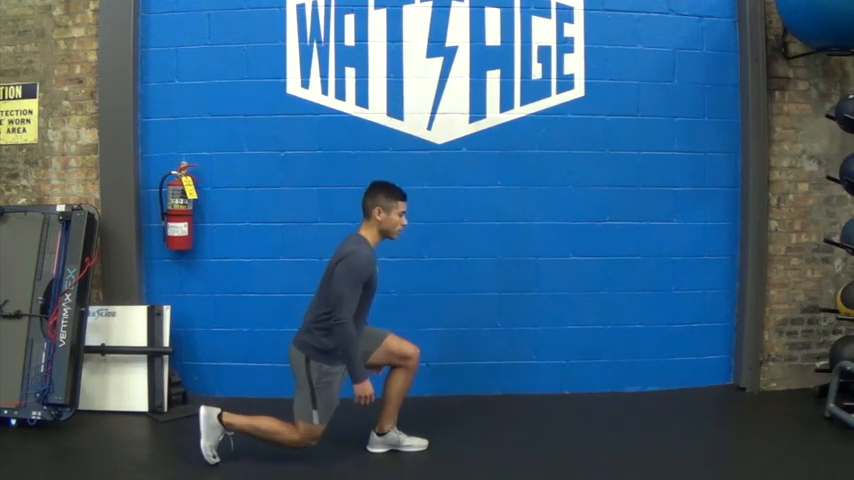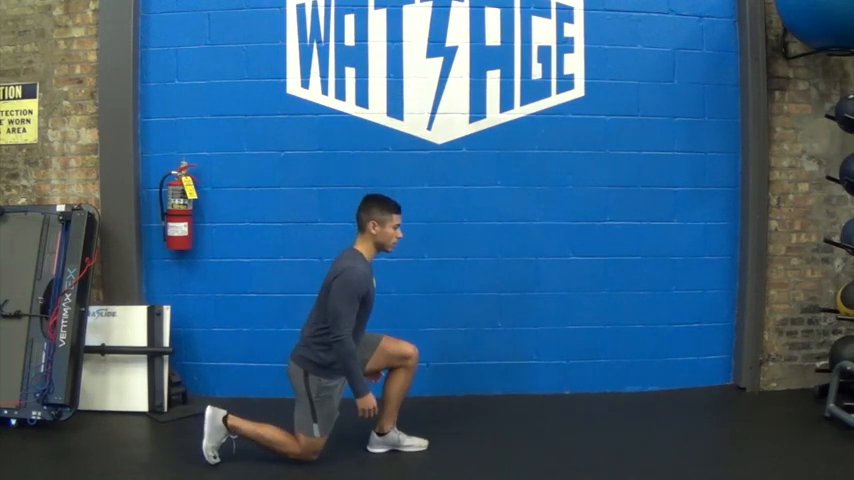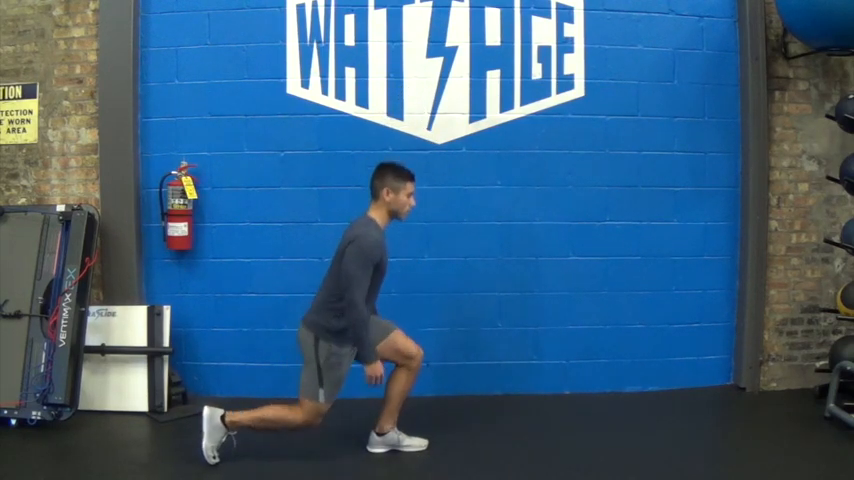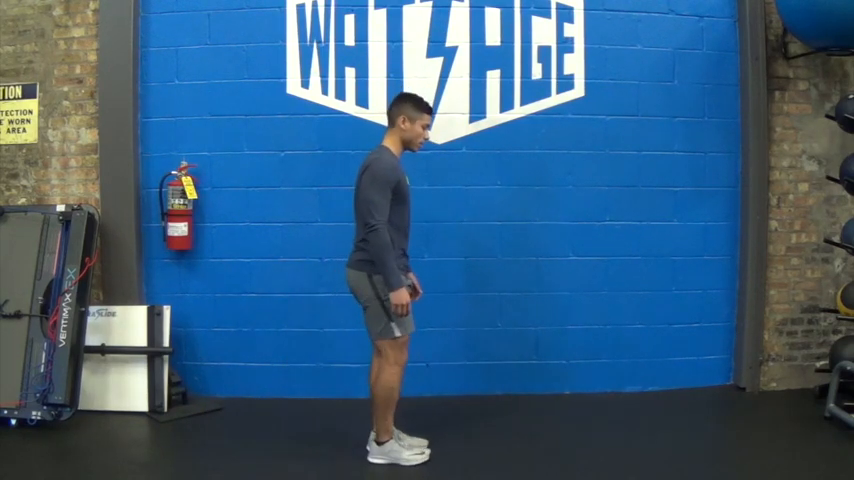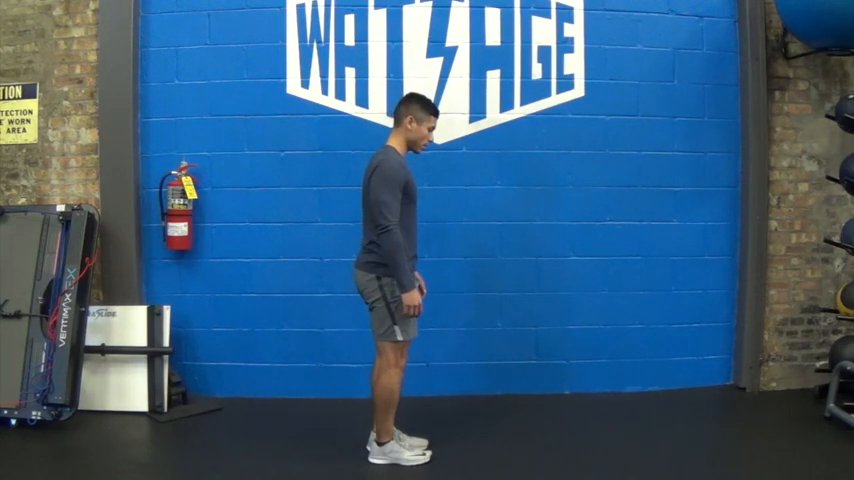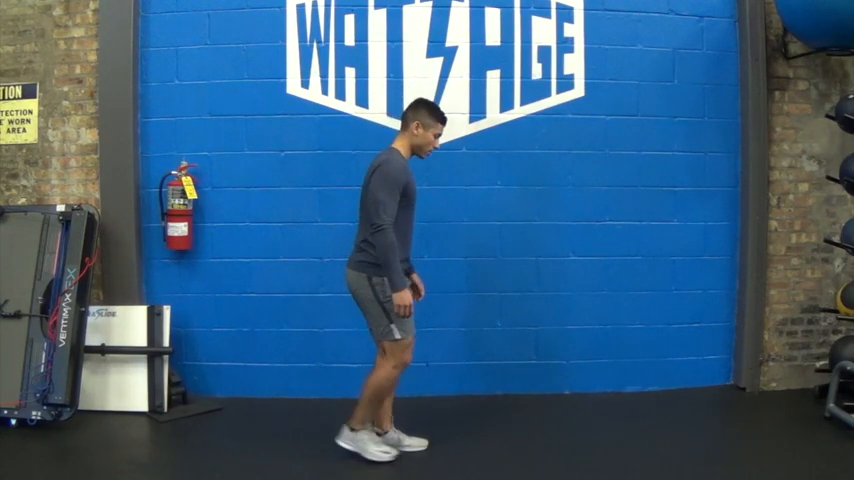
dt=0.5s
person 1, frame 1
left shoulder: (360, 249)
right shoulder: (358, 258)
right elbow: (341, 321)
left wrist: (365, 356)
right wrist: (359, 377)
left hip: (336, 340)
right hip: (321, 352)
left knee: (409, 356)
right knee: (305, 436)
left ankle: (384, 433)
right ankle: (221, 420)
person 1, frame 2
left shoulder: (357, 262)
right shoulder: (353, 273)
right elbow: (340, 338)
left wrist: (365, 364)
right wrist: (361, 392)
left hip: (334, 353)
right hip: (320, 366)
left knee: (408, 355)
right knee: (307, 451)
left ankle: (385, 433)
right ankle: (226, 422)
person 1, frame 3
left shoulder: (370, 230)
right shoulder: (366, 239)
right elbow: (353, 302)
left wrist: (372, 329)
right wrist: (370, 358)
left hip: (350, 323)
right hip: (330, 333)
left knee: (411, 355)
right knee: (308, 416)
left ankle: (384, 433)
right ankle: (226, 421)
person 1, frame 4
left shoulder: (390, 164)
right shoulder: (381, 165)
right elbow: (374, 229)
left wrist: (405, 272)
right wrist: (394, 284)
left hip: (384, 272)
right hip: (375, 274)
left knee: (388, 355)
right knee: (395, 356)
left ankle: (386, 432)
right ankle: (382, 443)
person 1, frame 5
left shoulder: (390, 162)
right shoulder: (390, 166)
right elbow: (388, 231)
left wrist: (410, 273)
right wrist: (407, 285)
left hip: (387, 273)
right hip: (385, 277)
left knee: (390, 357)
right knee: (393, 359)
left ankle: (385, 433)
right ankle: (383, 444)
person 1, frame 6
left shoulder: (395, 165)
right shoulder: (391, 166)
right elbow: (381, 230)
left wrist: (409, 273)
right wrist: (398, 286)
left hip: (379, 274)
right hip: (374, 276)
left knee: (390, 354)
right knee: (399, 356)
left ankle: (383, 431)
right ankle: (355, 429)
